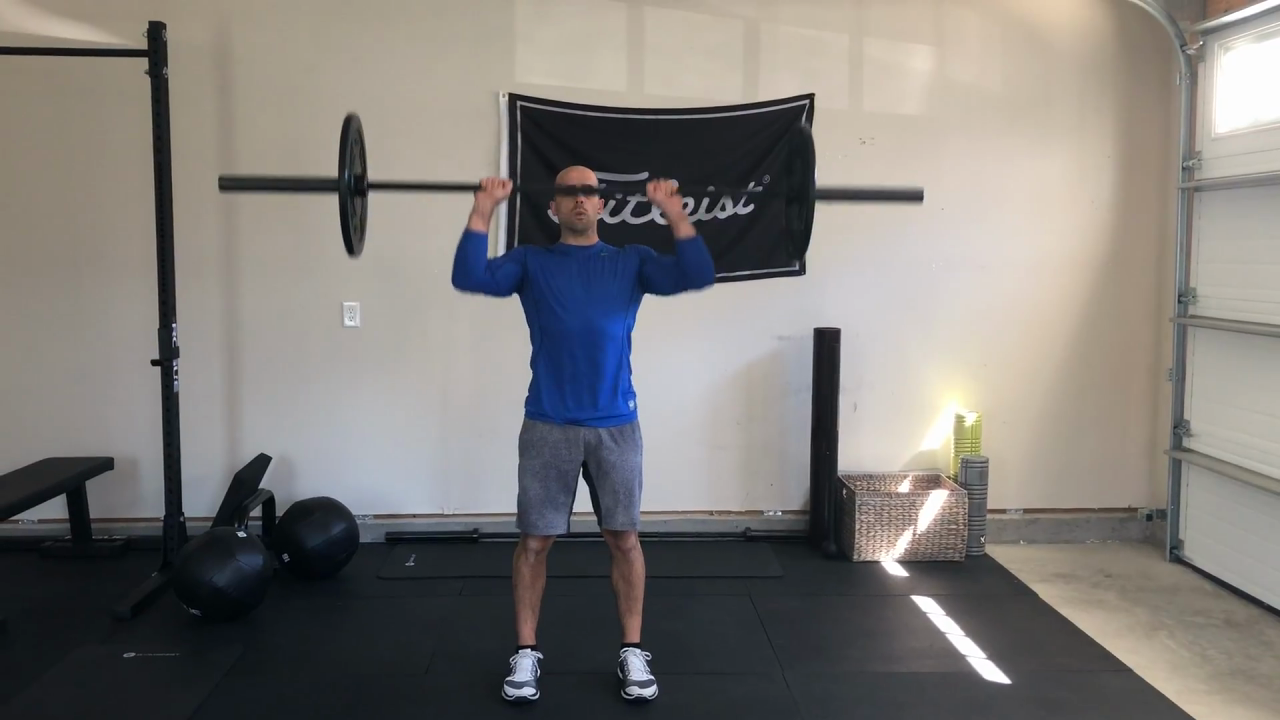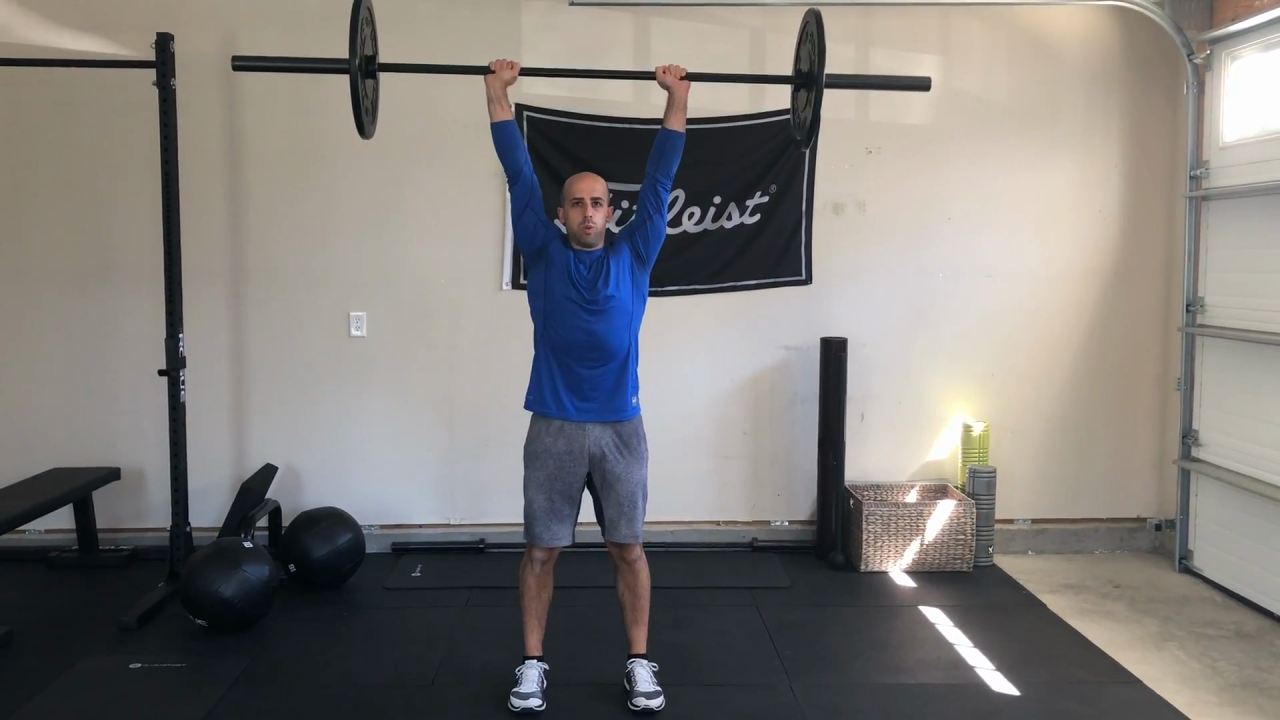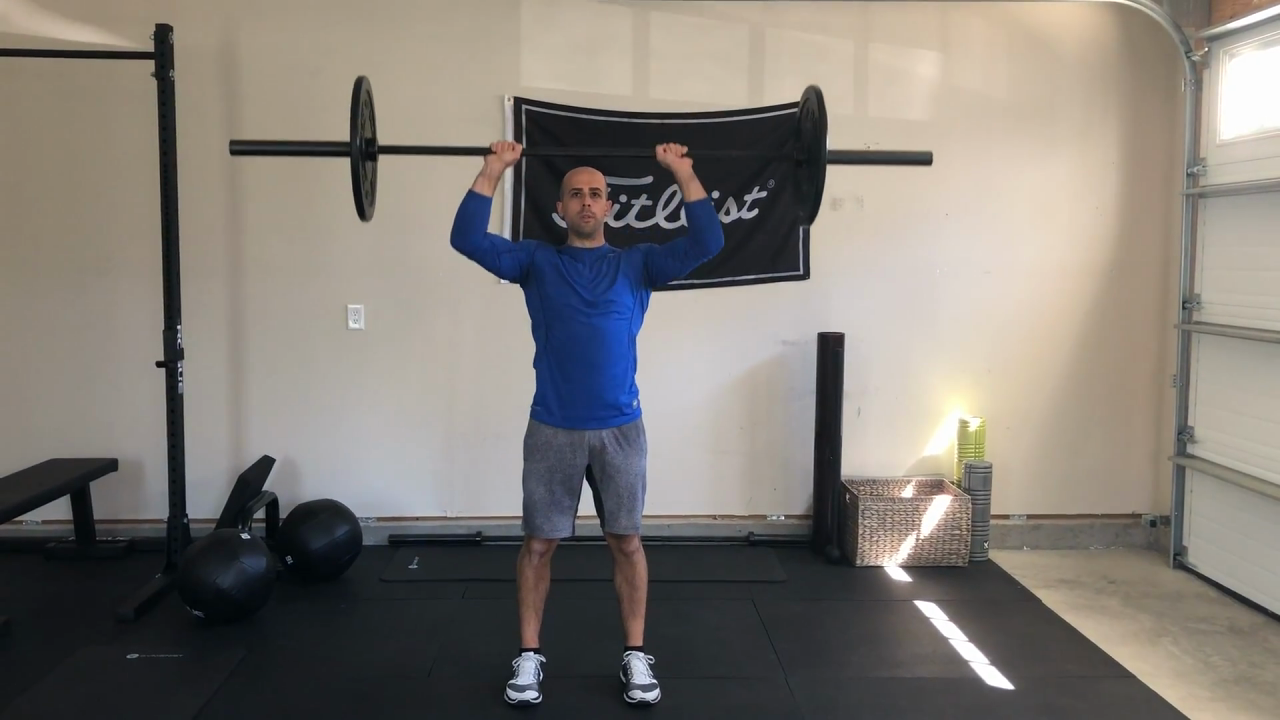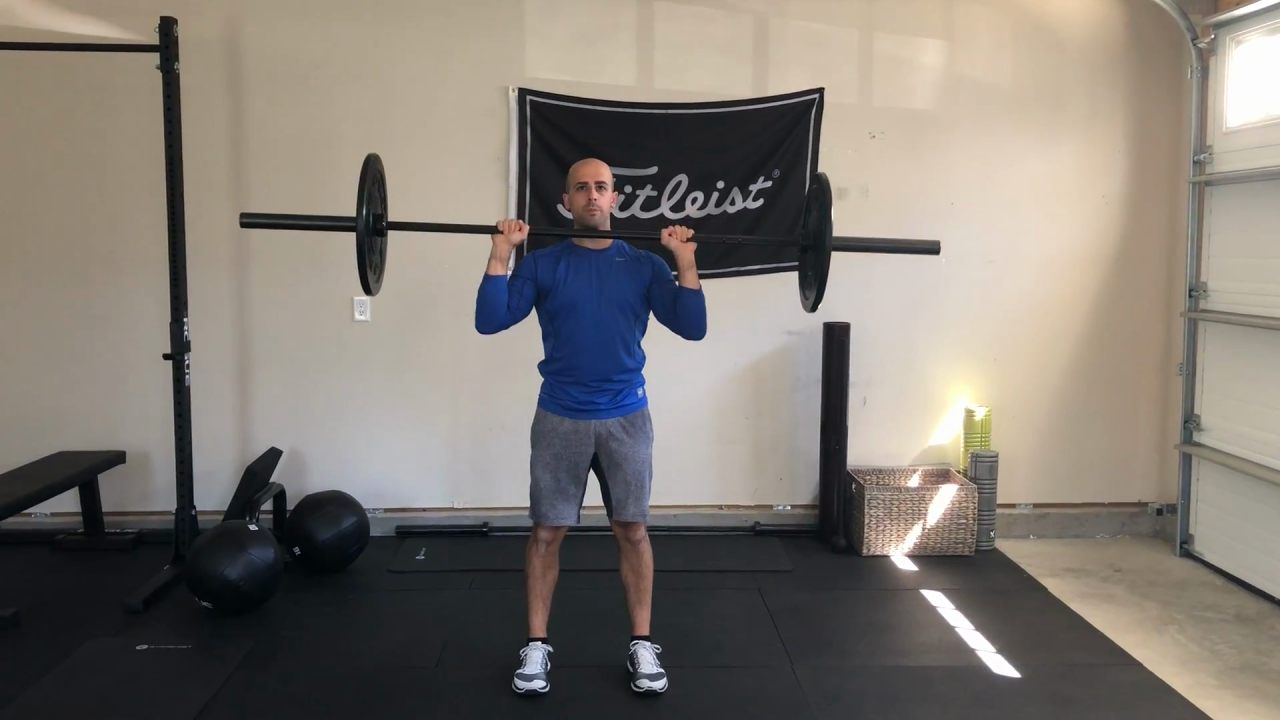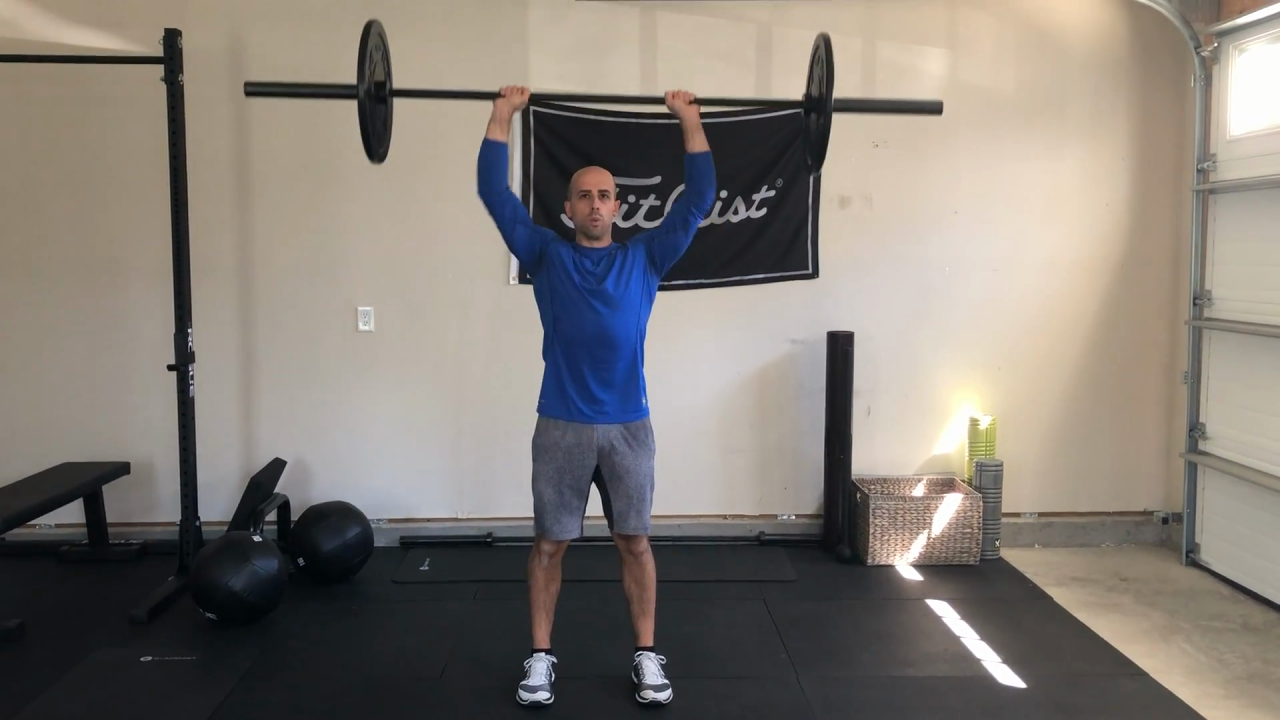
dt=1s
person 1, frame 1
left shoulder: (631, 261)
right shoulder: (530, 261)
left elbow: (699, 275)
right elbow: (468, 276)
left wrist: (674, 212)
right wrist: (482, 211)
left hip: (615, 423)
right hip: (547, 425)
left knee: (623, 537)
right knee: (534, 540)
left ankle: (632, 652)
right ankle: (526, 653)
person 1, frame 2
left shoulder: (634, 254)
right shoulder: (541, 252)
left elbow: (660, 175)
right elbow: (517, 171)
left wrist: (676, 96)
right wrist: (497, 91)
left hip: (620, 429)
right hip: (553, 430)
left knee: (628, 549)
right knee: (540, 551)
left ankle: (638, 663)
right ankle: (532, 663)
person 1, frame 3
left shoulder: (638, 264)
right shoulder: (537, 261)
left elbow: (706, 241)
right elbow: (467, 238)
left wrist: (683, 172)
right wrist: (493, 169)
left hip: (621, 429)
right hip: (552, 429)
left knee: (626, 541)
right knee: (538, 544)
left ankle: (635, 656)
right ankle: (529, 656)
person 1, frame 4
left shoulder: (645, 265)
right shoulder: (541, 264)
left elbow: (693, 327)
right elbow: (489, 321)
left wrist: (686, 261)
right wrist: (499, 254)
left hip: (627, 417)
right hip: (559, 418)
left knee: (632, 531)
right knee: (546, 532)
left ankle: (642, 645)
right ankle: (536, 645)
person 1, frame 5
left shoulder: (646, 257)
right shoulder: (546, 255)
left elbow: (699, 197)
right elbow: (492, 190)
left wrist: (690, 122)
right wrist: (502, 115)
left hip: (629, 428)
right hip: (561, 429)
left knee: (634, 542)
right knee: (549, 545)
left ankle: (646, 656)
right ankle: (541, 656)
